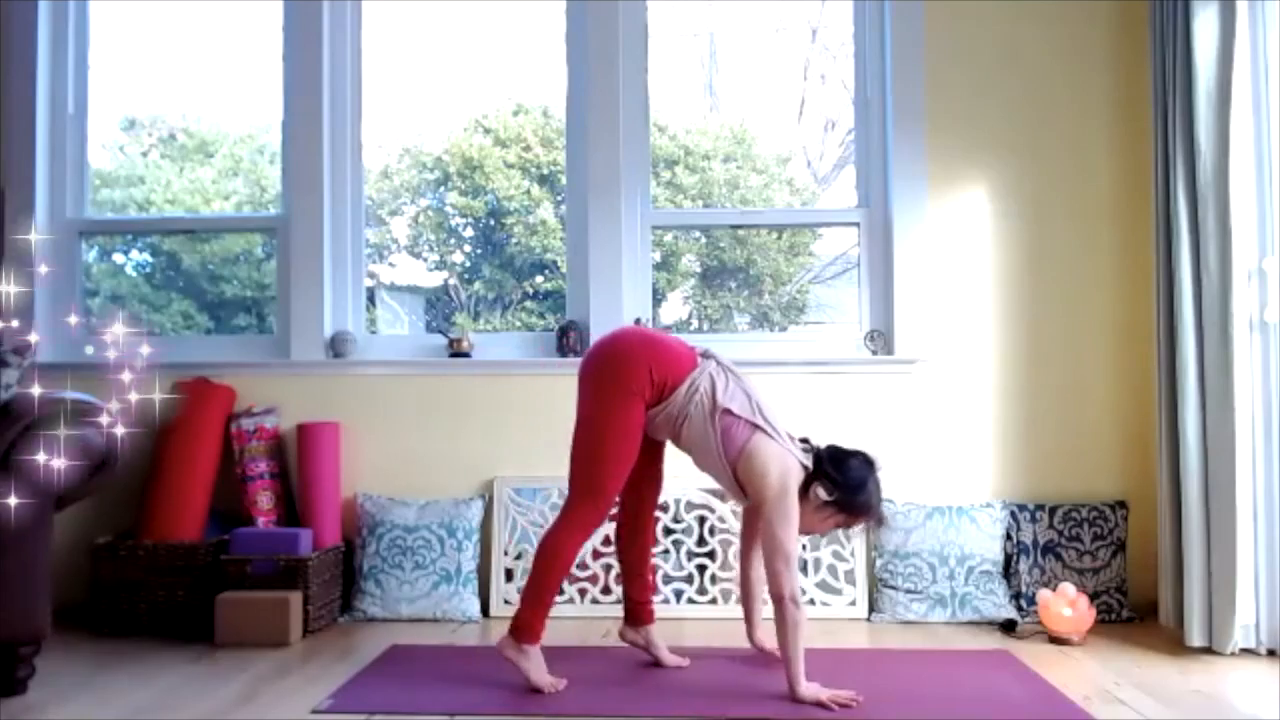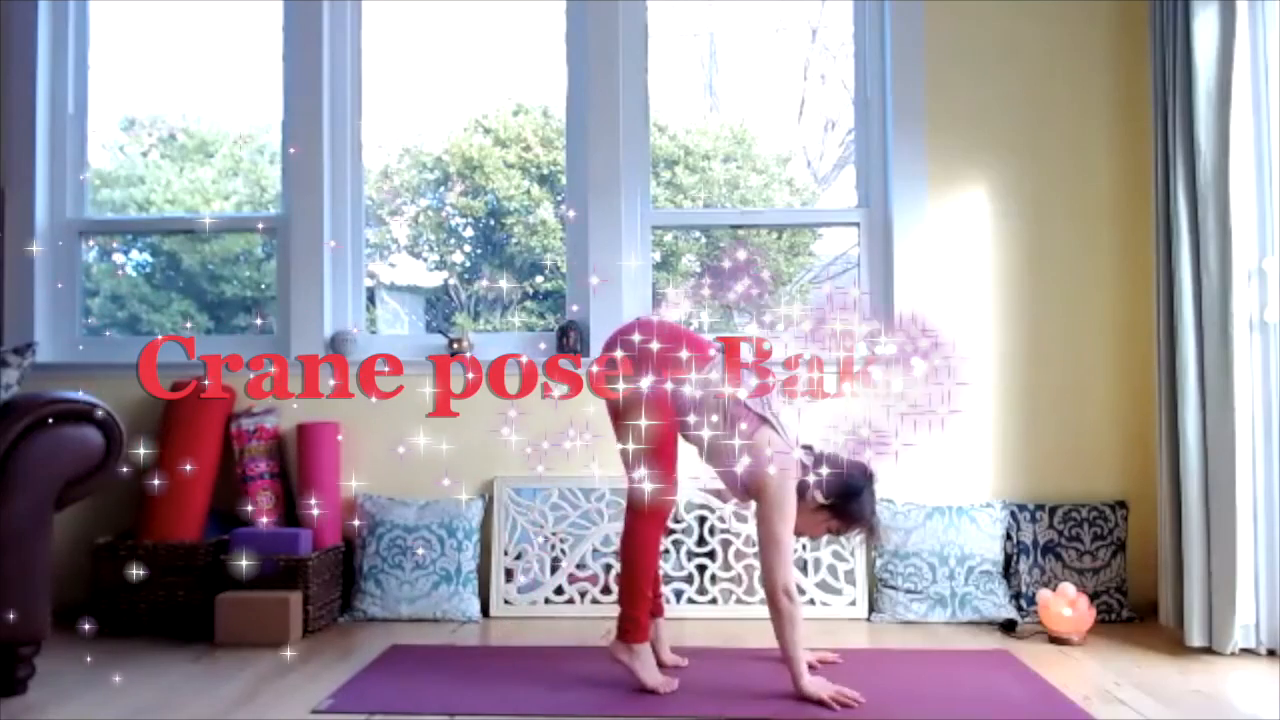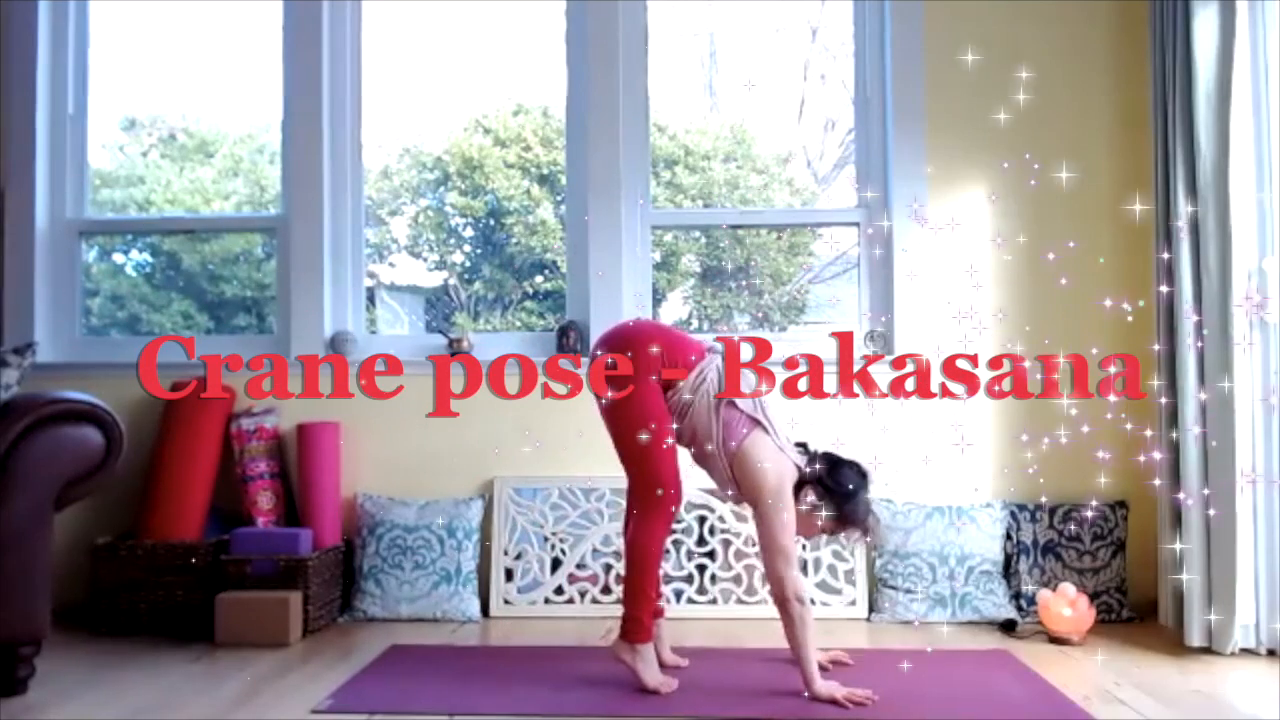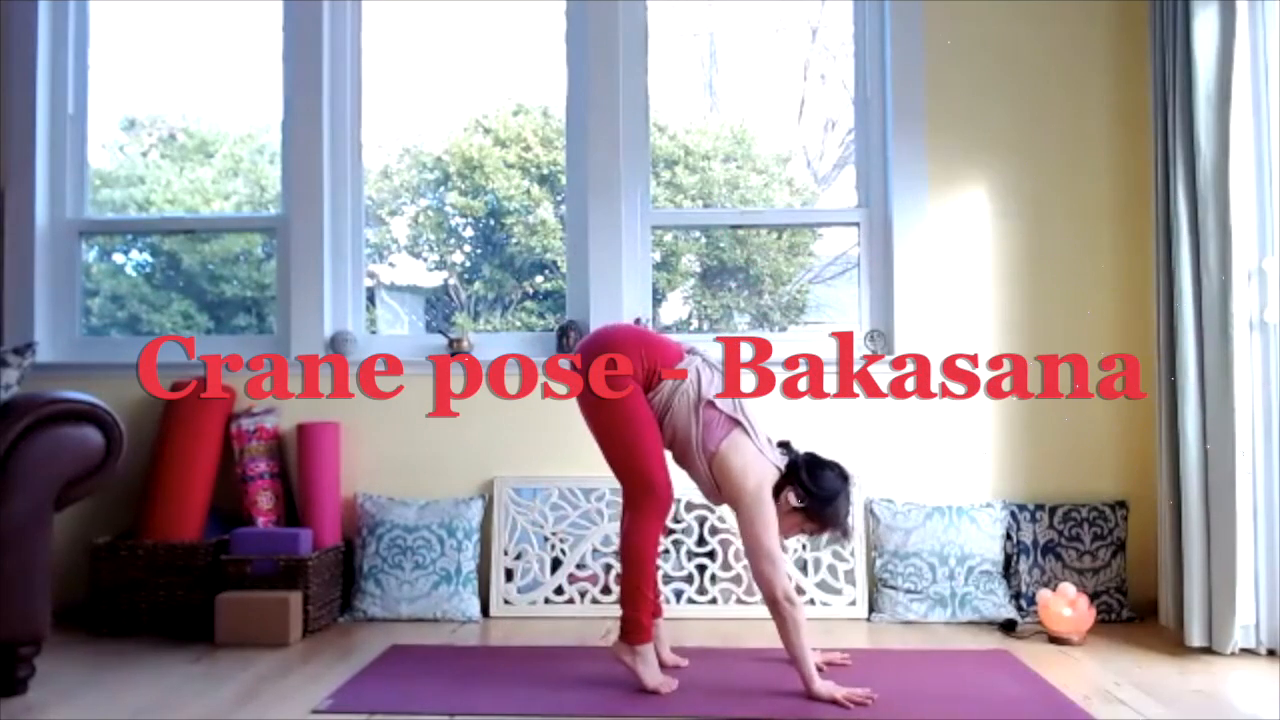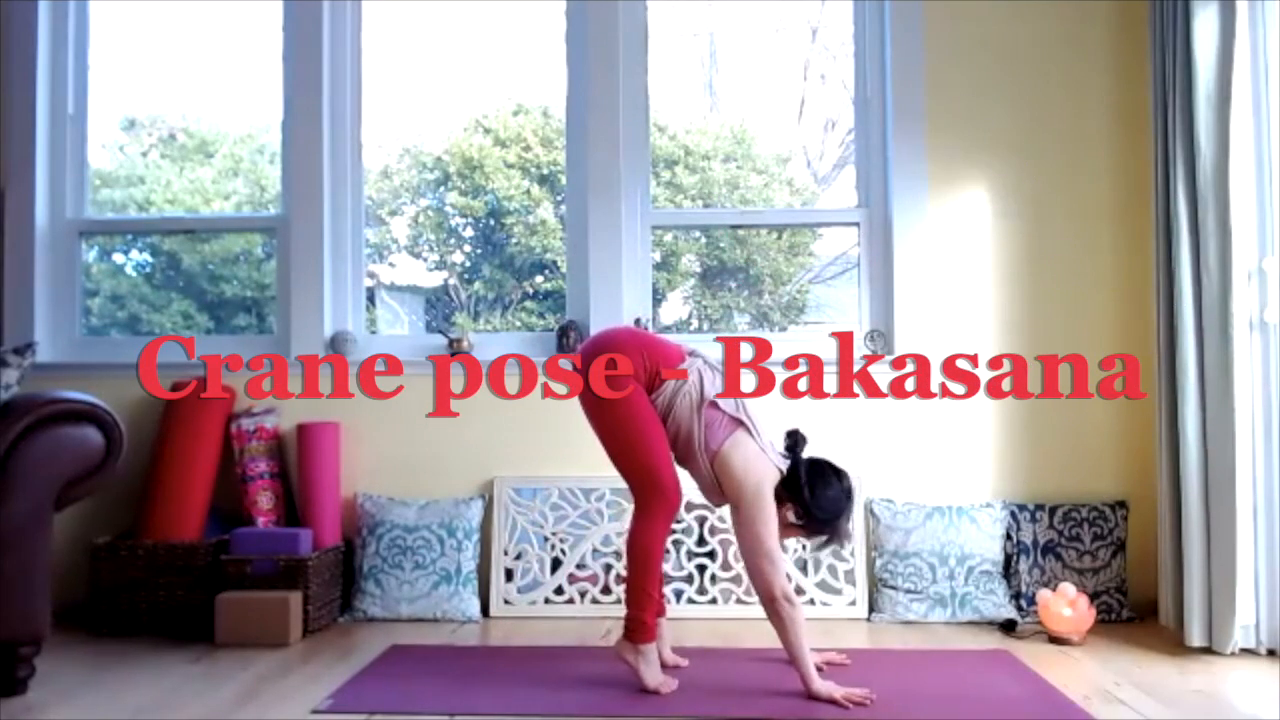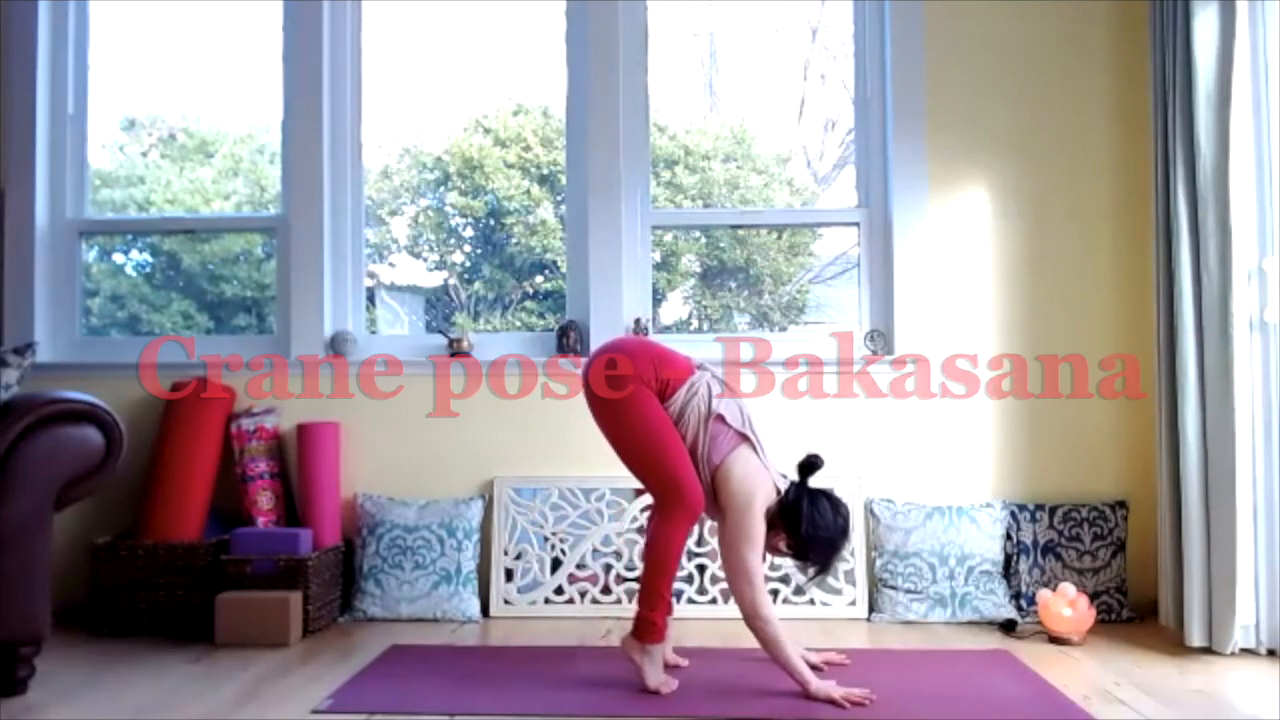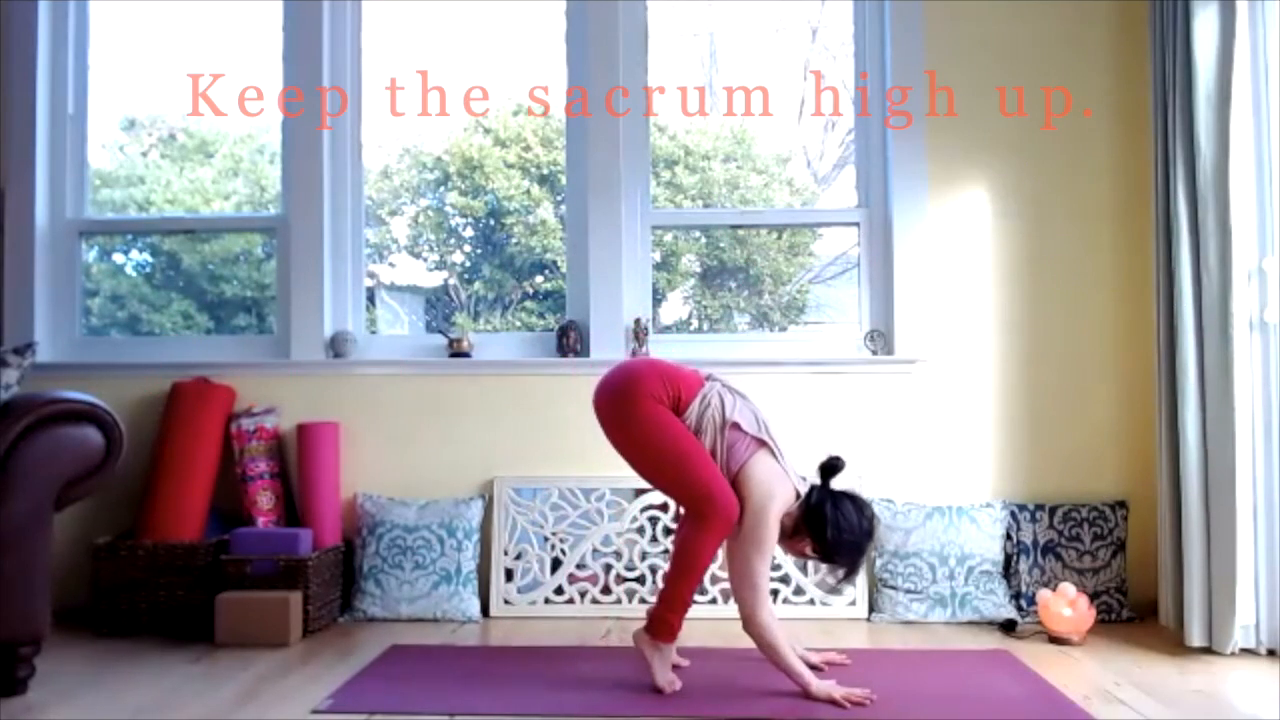
dt=0.7s
person 1, frame 1
left shoulder: (789, 469)
right shoulder: (781, 481)
left elbow: (756, 551)
right elbow: (786, 591)
left wrist: (755, 631)
right wrist: (799, 682)
left hip: (646, 367)
right hip: (628, 365)
left knee: (641, 504)
right knee: (589, 509)
left ankle: (639, 624)
right ankle: (523, 638)
person 1, frame 2
left shoulder: (787, 469)
right shoulder: (780, 479)
left elbow: (777, 578)
right elbow: (782, 588)
left wrist: (792, 649)
right wrist: (801, 679)
left hip: (660, 360)
right hip: (644, 356)
left knee: (652, 501)
right knee: (652, 504)
left ankle: (652, 629)
right ankle: (632, 640)
person 1, frame 3
left shoulder: (786, 473)
right shoulder: (775, 485)
left elbow: (783, 578)
right elbow: (791, 594)
left wrist: (805, 651)
right wrist: (814, 683)
left hip: (655, 361)
right hip: (634, 356)
left knee: (652, 501)
right knee: (658, 503)
left ankle: (652, 630)
right ankle: (635, 640)
person 1, frame 4
left shoulder: (770, 474)
right shoulder: (755, 486)
left elbow: (776, 587)
right elbow: (781, 594)
left wrist: (804, 653)
right wrist: (813, 681)
left hip: (640, 364)
right hip: (616, 359)
left knee: (646, 500)
right knee: (652, 501)
left ankle: (651, 631)
right ankle: (636, 641)
person 1, frame 5
left shoulder: (766, 476)
right shoulder: (757, 487)
left elbow: (762, 577)
right elbow: (779, 593)
left wrist: (801, 653)
right wrist: (813, 681)
left hip: (643, 368)
right hip: (616, 362)
left knee: (658, 501)
right knee: (661, 500)
left ankle: (654, 631)
right ankle: (639, 640)
person 1, frame 6
left shoulder: (766, 493)
right shoulder: (751, 502)
left elbow: (749, 590)
right elbow: (755, 608)
left wrist: (793, 653)
right wrist: (811, 683)
left hip: (644, 374)
right hip: (625, 371)
left knee: (677, 502)
right knee: (683, 502)
left ankle: (656, 634)
right ankle: (646, 638)
person 1, frame 7
left shoulder: (790, 497)
right shoulder: (770, 503)
left elbow: (752, 588)
right elbow: (755, 614)
left wrist: (791, 651)
right wrist: (811, 683)
left hip: (651, 389)
right hip: (636, 391)
left knee: (709, 513)
right knee: (718, 511)
left ankle: (662, 633)
right ankle: (658, 636)
